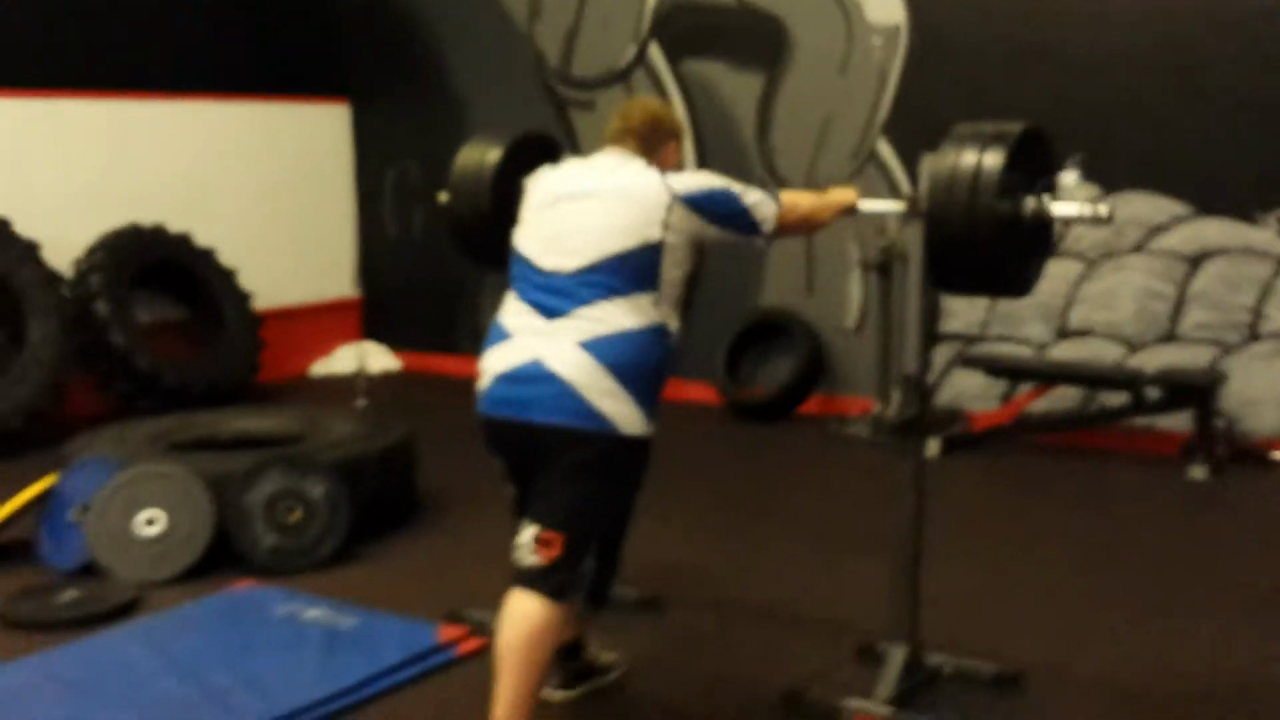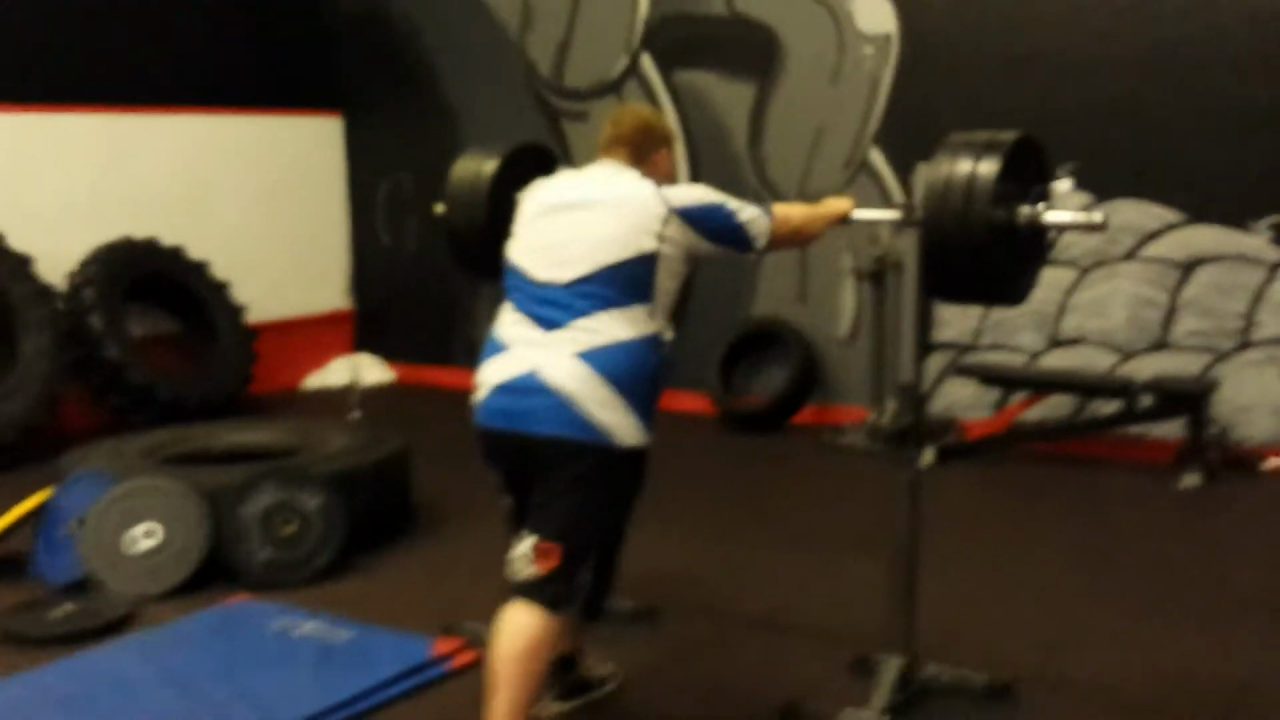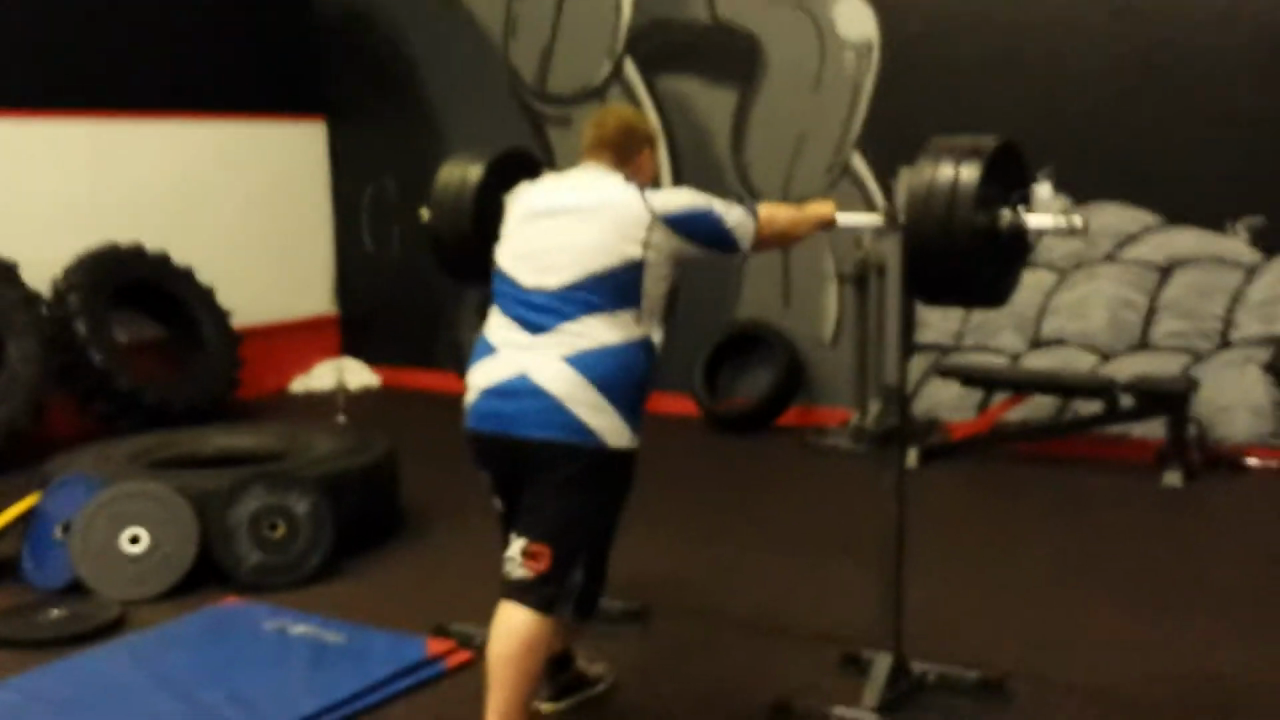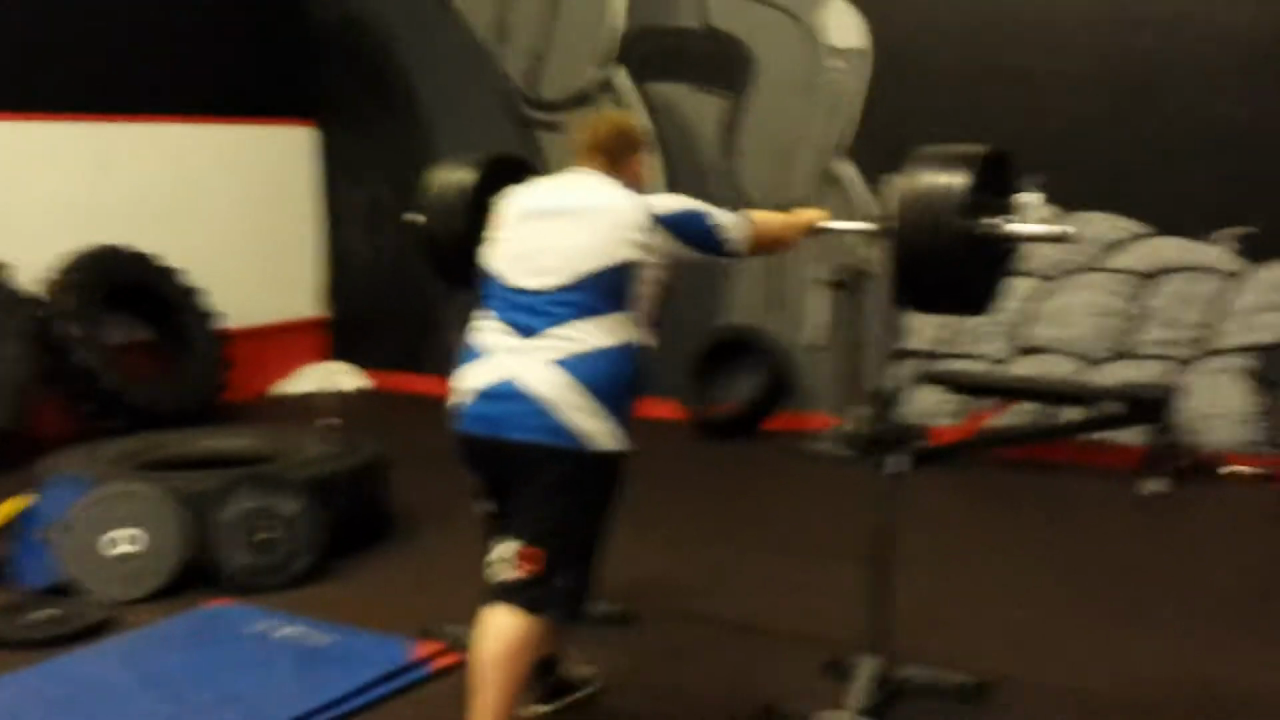
dt=0.1s
person 1, frame 1
left shoulder: (546, 182)
right shoulder: (674, 195)
right elbow: (785, 213)
right wrist: (837, 201)
left hip: (504, 393)
right hip: (587, 407)
left knee: (560, 542)
right knee: (546, 567)
left ankle: (569, 658)
person 1, frame 2
left shoulder: (540, 194)
right shoulder: (668, 206)
right elbow: (779, 226)
right wrist: (831, 210)
left hip: (501, 404)
right hip: (584, 417)
left knee: (555, 550)
right knee: (542, 579)
person 1, frame 3
left shoulder: (524, 198)
right shoulder: (652, 212)
right elbow: (763, 228)
right wrist: (814, 214)
left hip: (491, 407)
right hip: (572, 421)
left knee: (545, 556)
right knee: (536, 581)
left ankle: (557, 670)
person 1, frame 4
left shoulder: (515, 200)
right shoulder: (646, 216)
right elbow: (754, 232)
right wrist: (803, 220)
left hip: (480, 410)
right hip: (562, 424)
left knee: (531, 557)
right knee: (524, 583)
